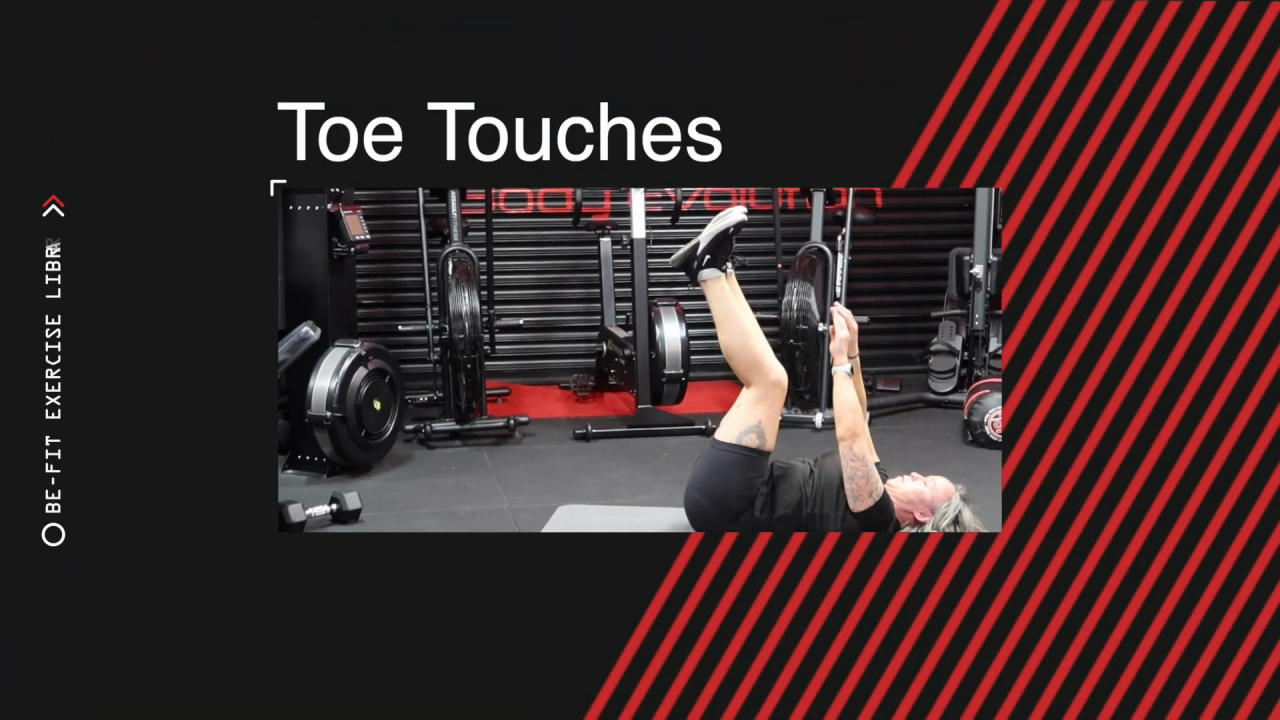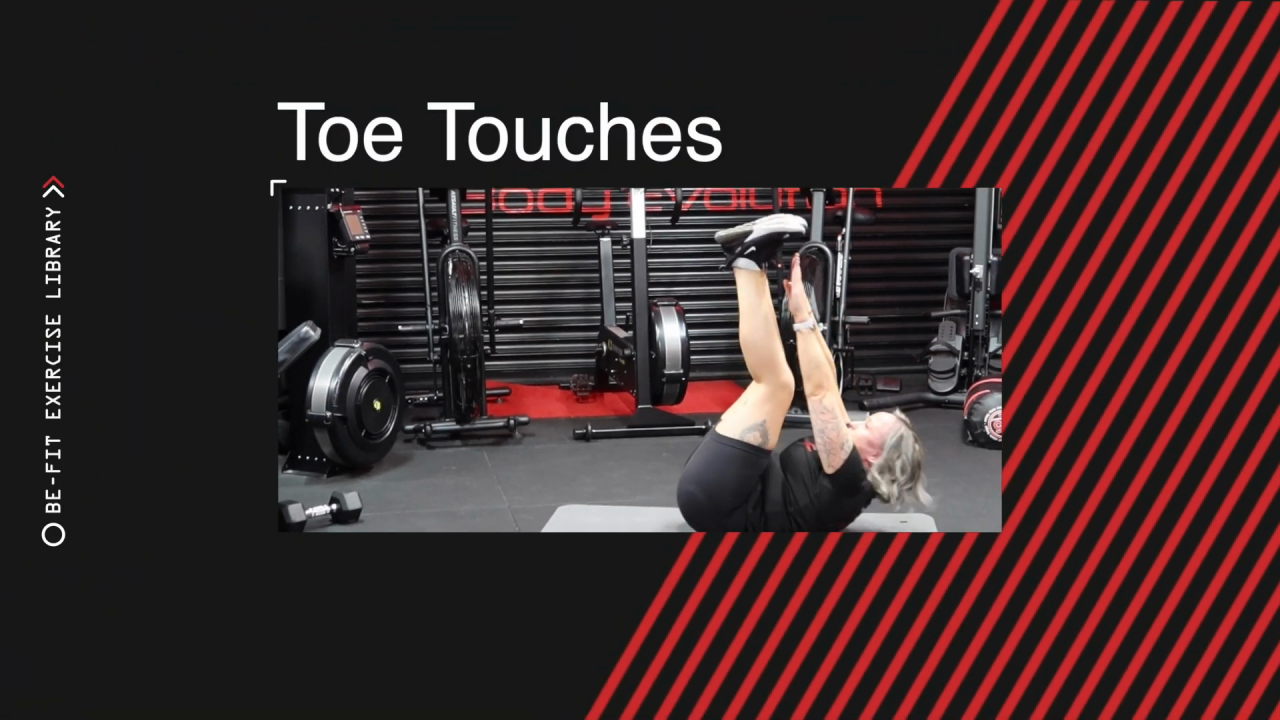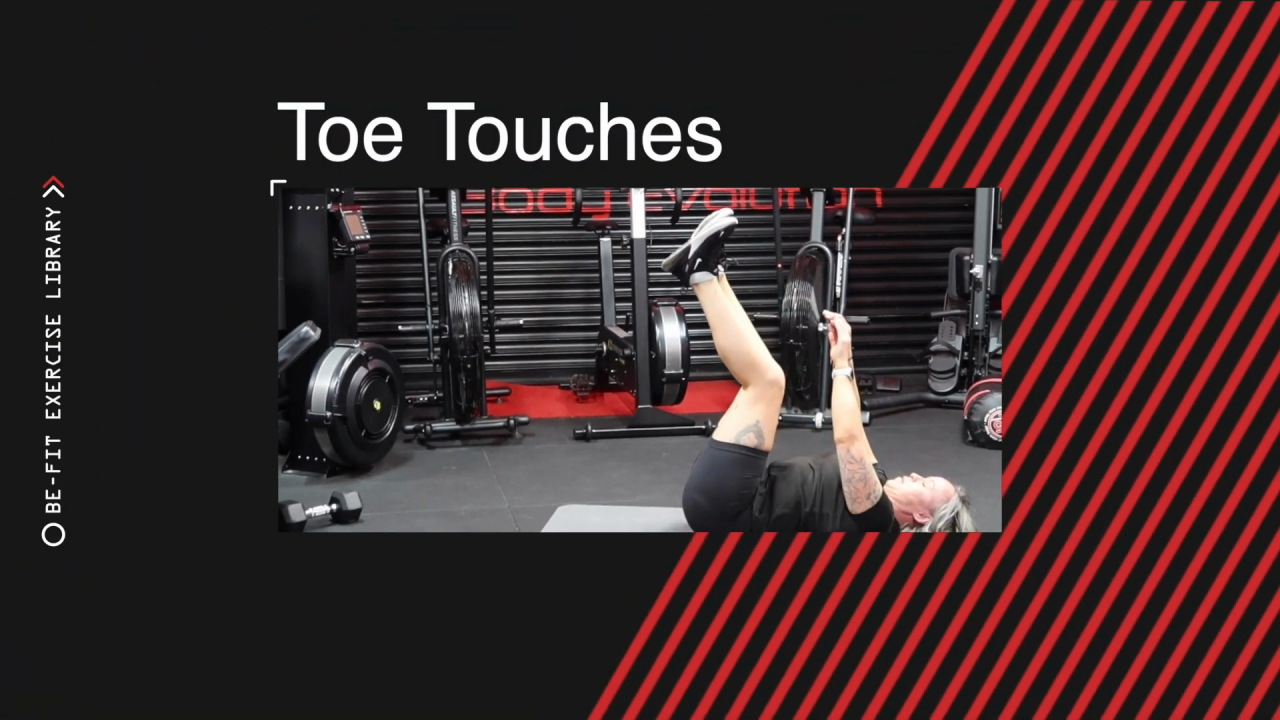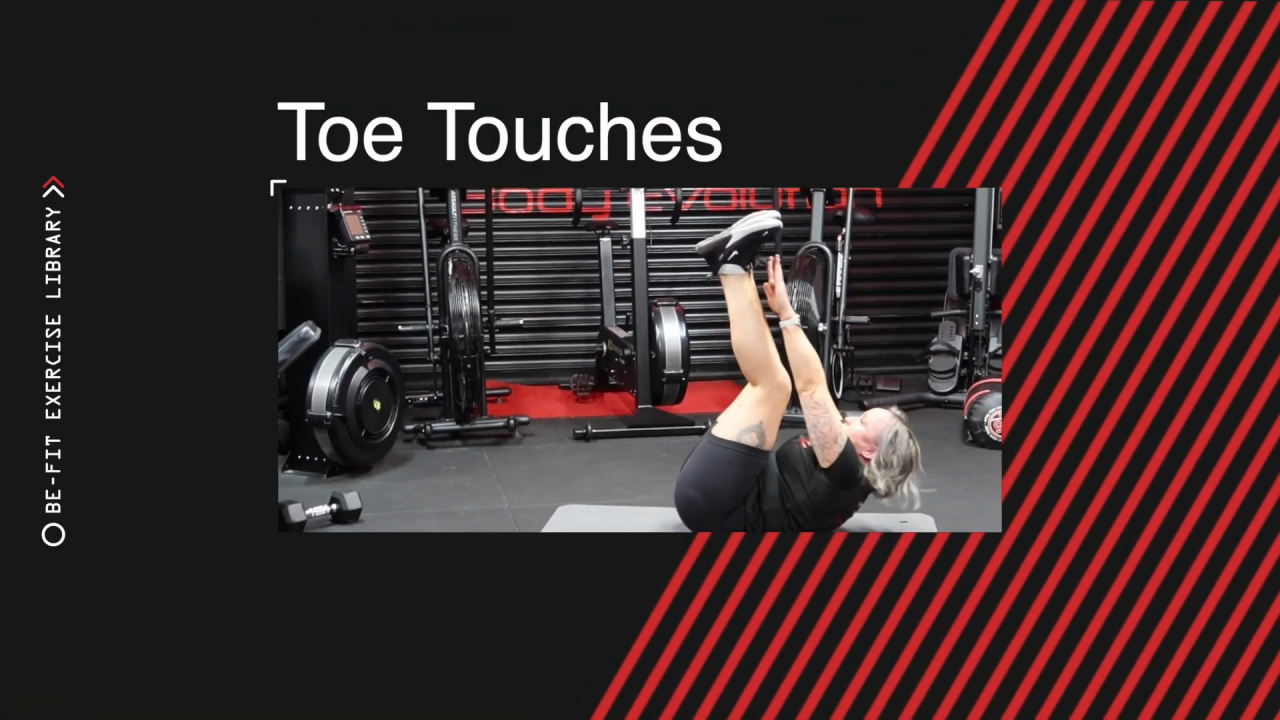
dt=1s
person 1, frame 1
left shoulder: (877, 517)
right shoulder: (877, 484)
left elbow: (850, 435)
right elbow: (858, 426)
left wrist: (841, 362)
right wrist: (851, 353)
left hip: (723, 506)
right hip: (727, 501)
left knee: (768, 379)
right knee: (767, 378)
left ankle: (710, 270)
right ankle: (715, 269)
person 1, frame 2
left shoulder: (852, 482)
right shoulder: (845, 456)
left elbow: (821, 389)
right elbow: (826, 376)
left wrist: (802, 317)
right wrist: (803, 307)
left hip: (711, 501)
right hip: (716, 496)
left knee: (778, 381)
right knee: (774, 377)
left ankle: (750, 259)
right ankle: (754, 260)
person 1, frame 3
left shoulder: (877, 517)
right shoulder: (878, 489)
left elbow: (848, 437)
right elbow: (853, 429)
left wrist: (841, 366)
right wrist: (844, 359)
left hip: (720, 507)
right hip: (724, 500)
left knee: (766, 380)
right knee: (764, 377)
left ankle: (702, 273)
right ankle: (707, 270)
person 1, frame 4
left shoulder: (847, 474)
right shoulder: (837, 453)
left elbow: (812, 385)
right elbow: (810, 382)
left wrist: (787, 314)
right wrist: (781, 310)
left hip: (709, 504)
right hip: (711, 495)
left knee: (773, 383)
right knee: (768, 378)
left ankle: (733, 262)
right ankle: (735, 263)
